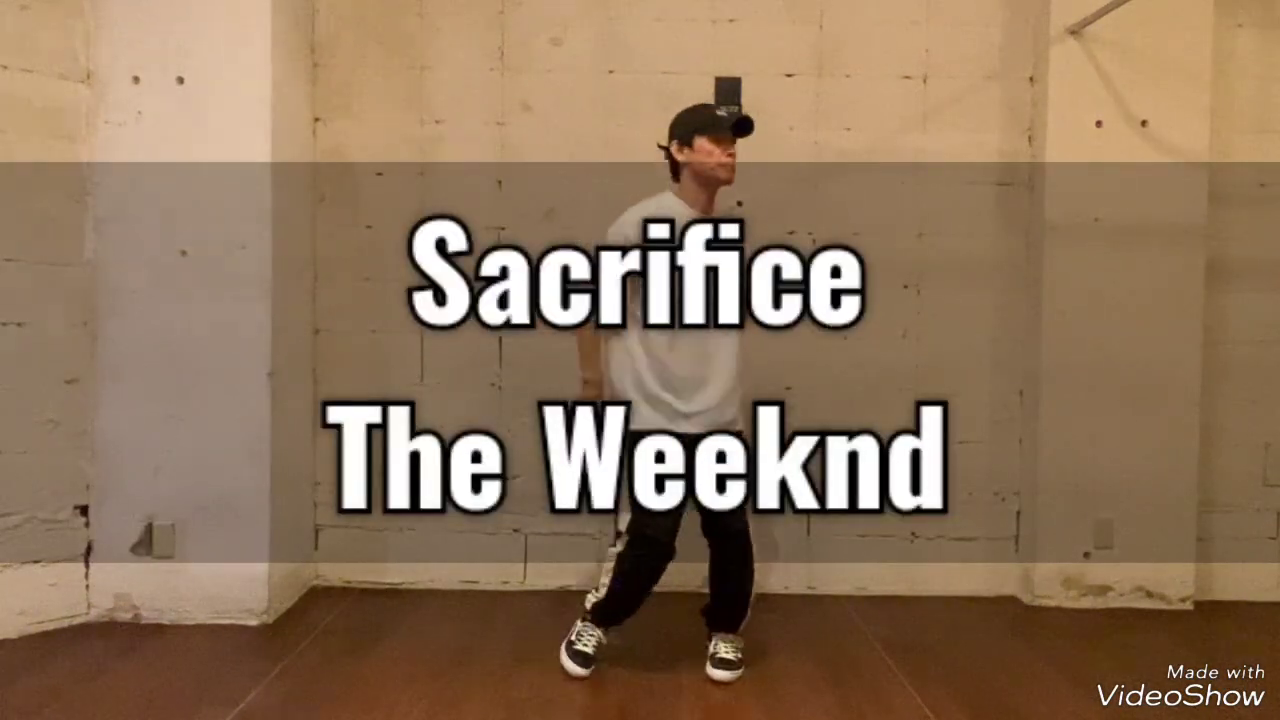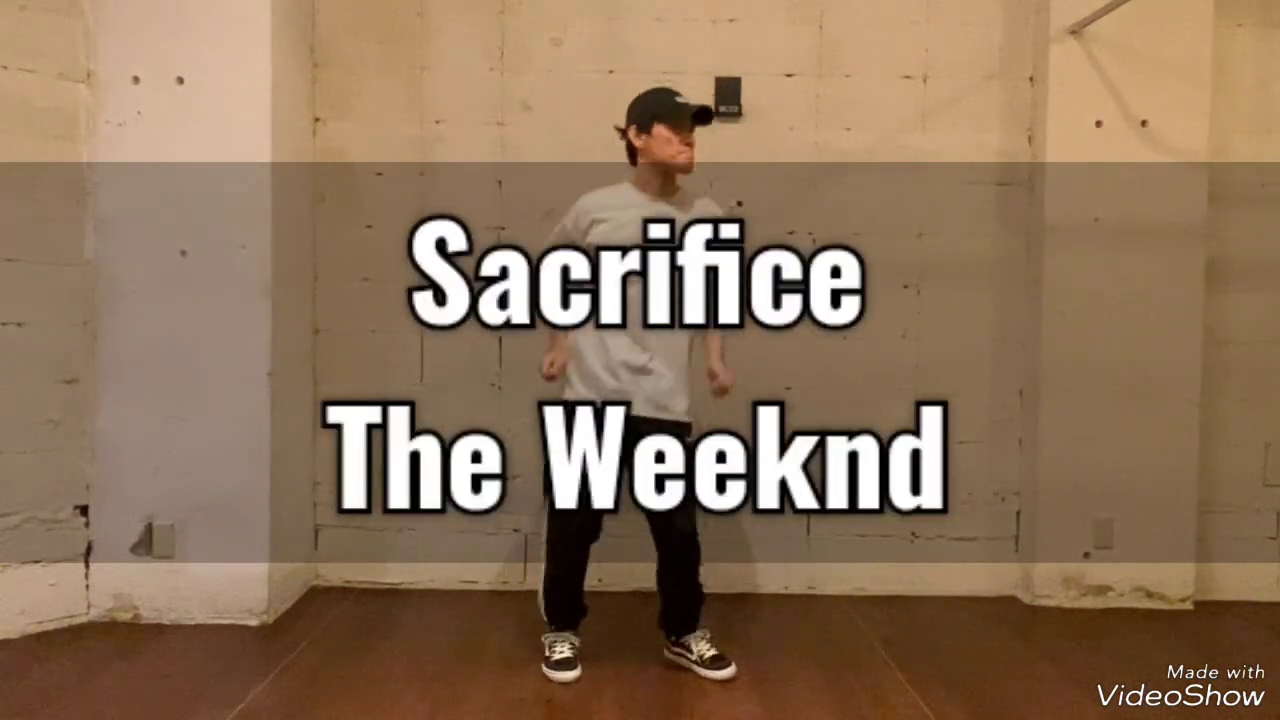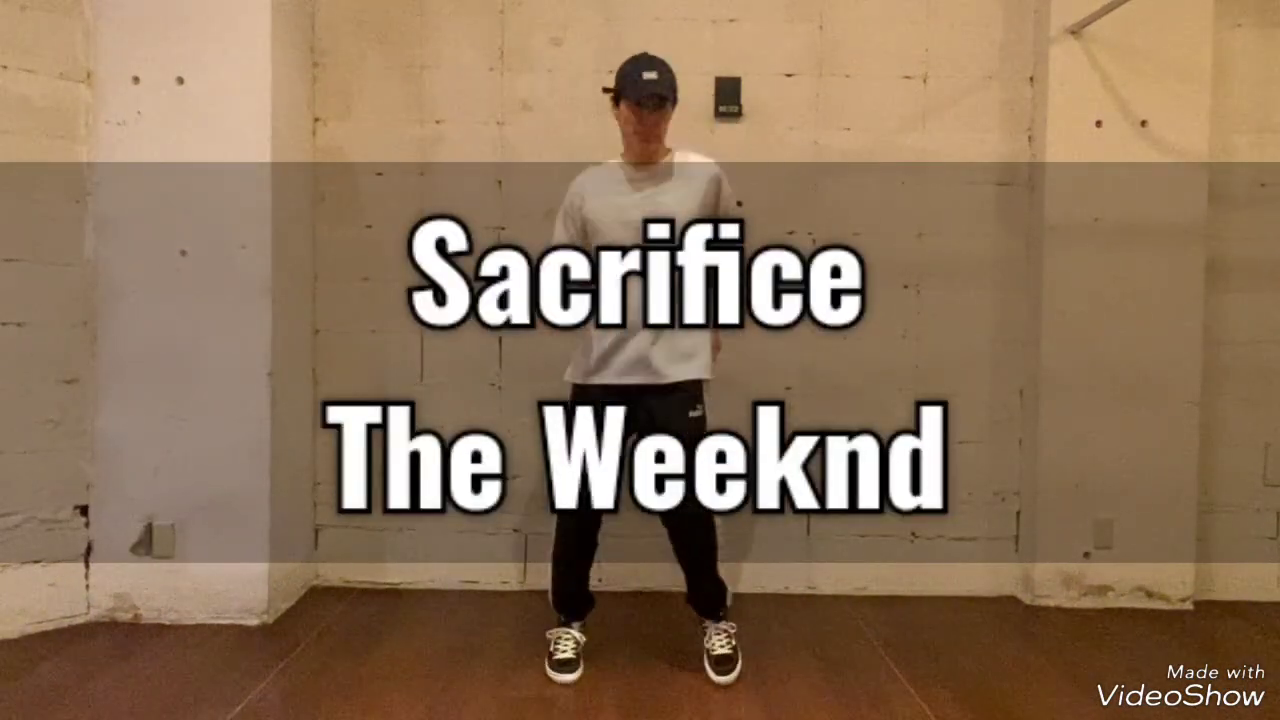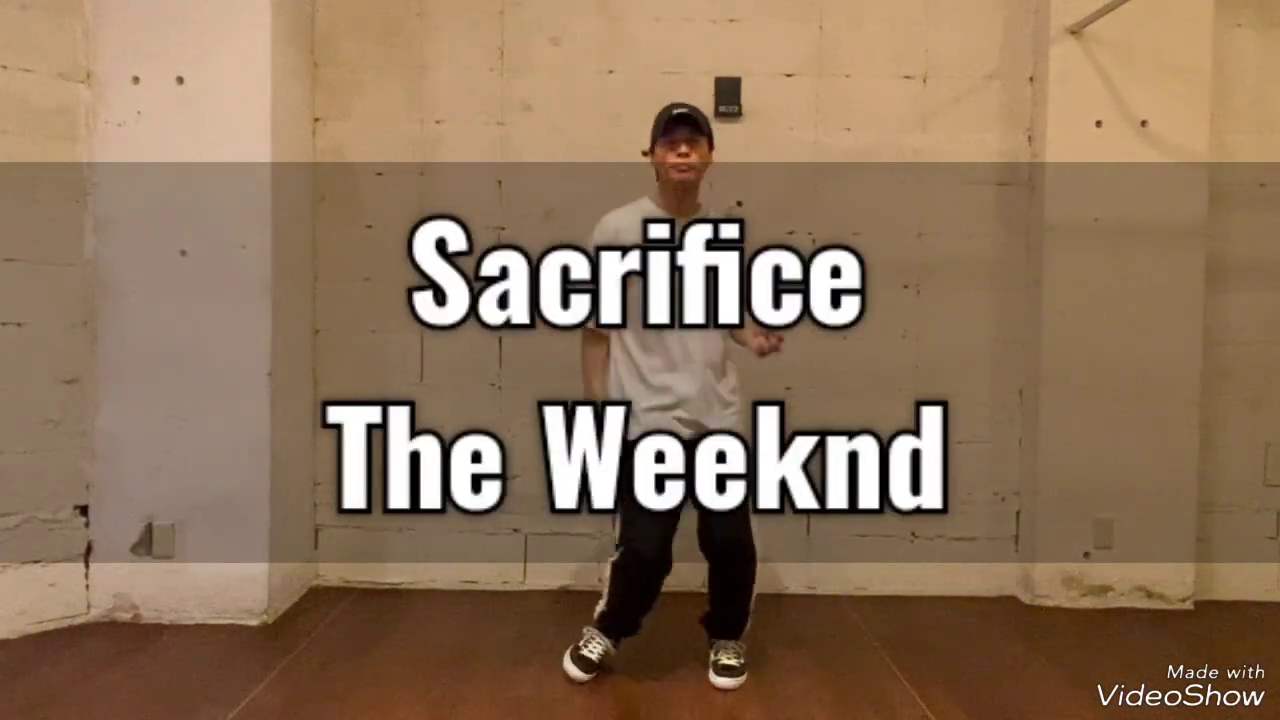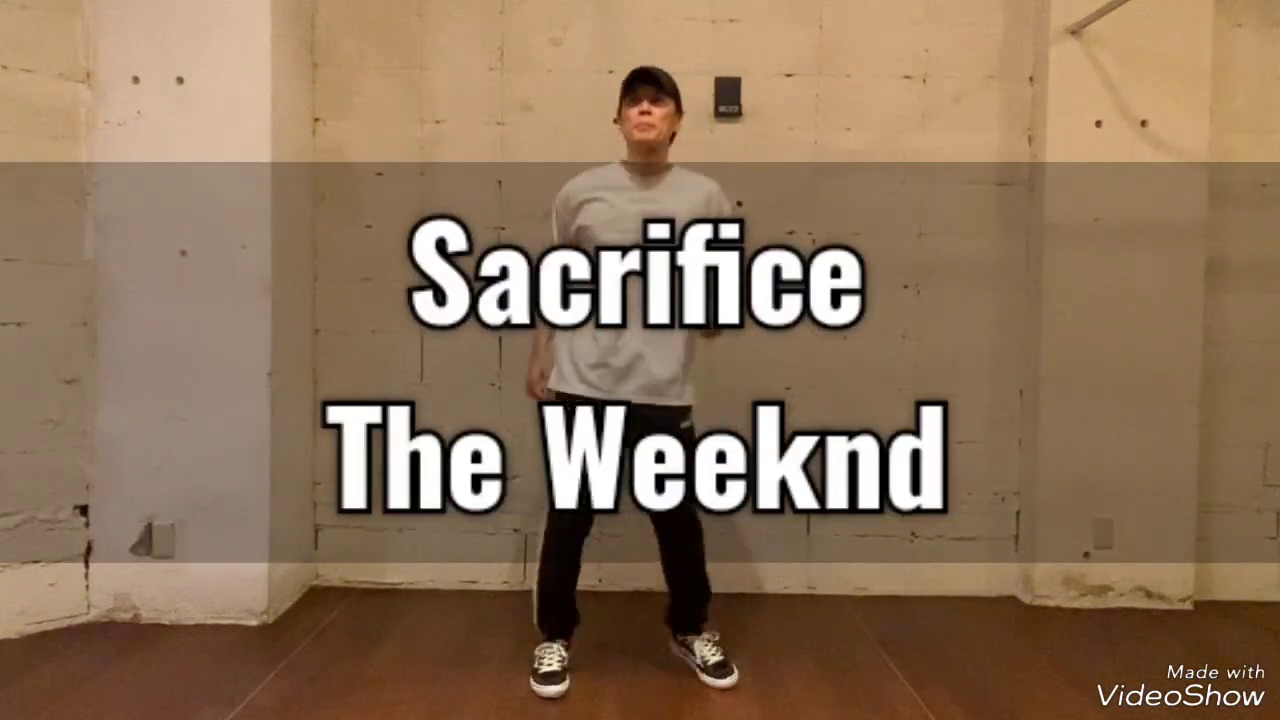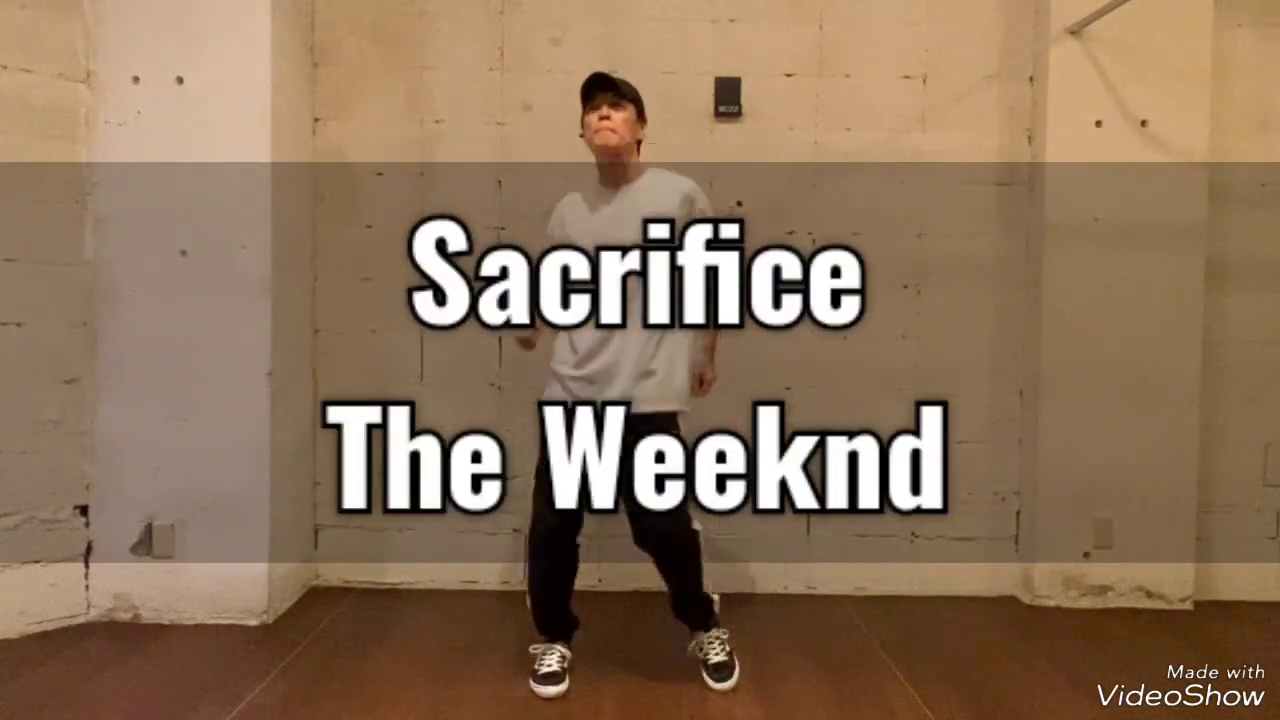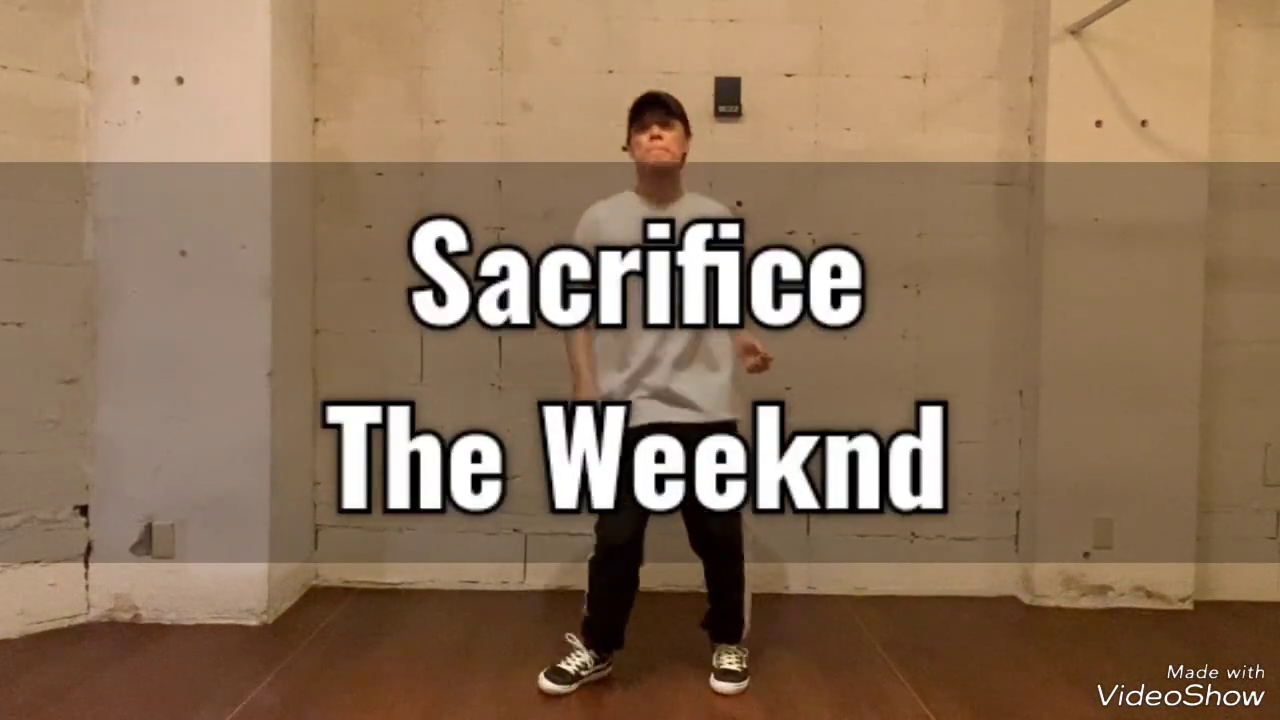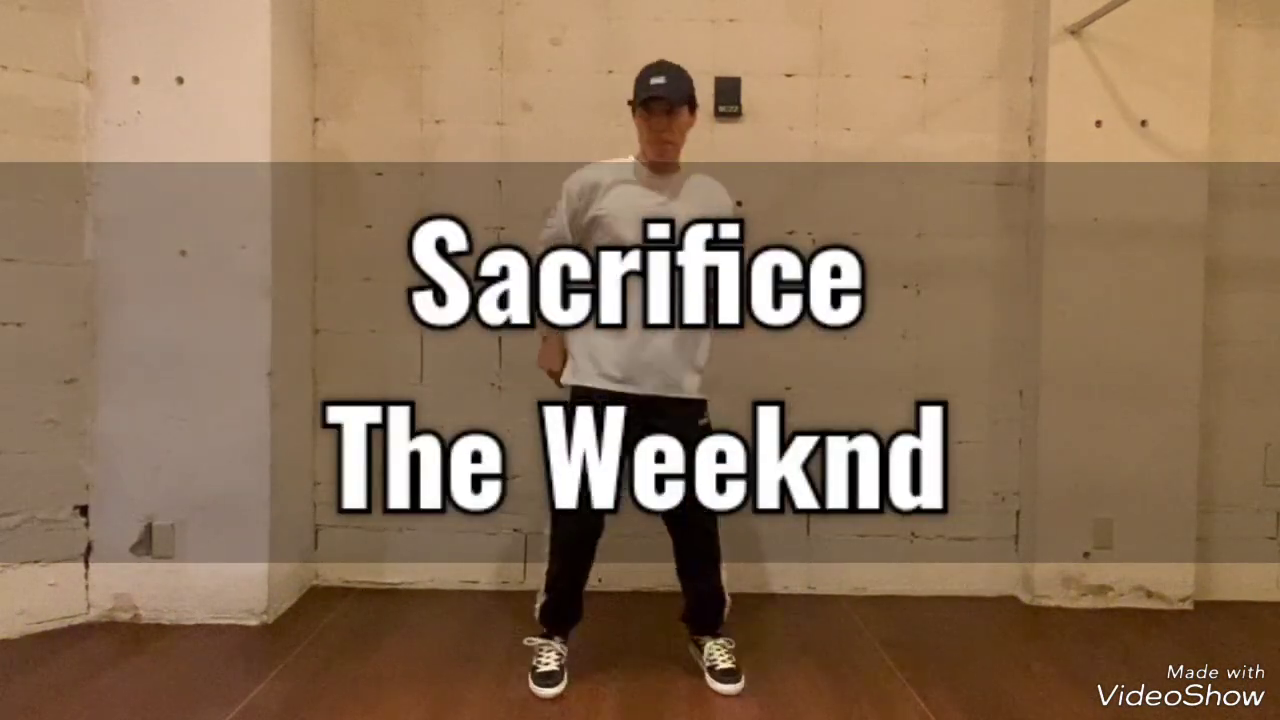
dt=0.3s
person 1, frame 1
right shoulder: (643, 222)
right wrist: (591, 375)
left hip: (719, 419)
right hip: (658, 418)
left knee: (732, 535)
right knee: (648, 540)
left ankle: (724, 633)
right ankle: (593, 624)
person 1, frame 2
left shoulder: (708, 219)
right shoulder: (592, 210)
left wrist: (716, 362)
right wrist: (559, 348)
left hip: (665, 405)
right hip: (591, 398)
left knee: (676, 527)
right knee: (571, 523)
left ankle: (684, 634)
right ankle: (562, 631)
person 1, frame 3
left shoulder: (705, 177)
right shoulder: (587, 188)
left wrist: (714, 324)
left hip: (674, 373)
right hip: (598, 374)
left knee: (686, 504)
right knee: (578, 506)
left ankle: (715, 620)
right ankle: (569, 624)
person 1, frame 4
right shoulder: (617, 228)
right elbow: (593, 320)
left wrist: (762, 336)
right wrist: (595, 397)
left hip: (715, 420)
right hip: (641, 421)
left knee: (732, 542)
right knee: (644, 549)
left ankle: (726, 638)
right ankle: (604, 632)
person 1, frame 5
left shoulder: (704, 195)
right shoulder: (581, 193)
right wrist: (539, 357)
left hip: (661, 390)
right hip: (581, 387)
left knee: (677, 518)
right knee: (567, 519)
left ankle: (693, 632)
right ankle: (554, 641)
person 1, frame 6
left shoulder: (679, 193)
right shoulder: (567, 211)
left wrist: (706, 353)
right wrist: (535, 326)
left hip: (650, 396)
right hip: (573, 394)
left knee: (663, 527)
right knee: (551, 528)
left ankle: (706, 630)
right ankle: (555, 641)
person 1, frame 7
left shoulder: (717, 220)
right shoulder: (602, 220)
left wrist: (747, 346)
right wrist: (585, 390)
left hip: (706, 412)
right hip: (630, 412)
left knee: (722, 540)
right knee: (617, 543)
left ankle: (727, 643)
right ankle: (594, 646)
person 1, frame 8
left shoulder: (713, 198)
right shoulder: (592, 182)
right wrist: (552, 340)
left hip: (678, 387)
right hip: (598, 381)
left knee: (694, 518)
right knee: (577, 513)
left ankle: (710, 635)
right ankle: (553, 636)
